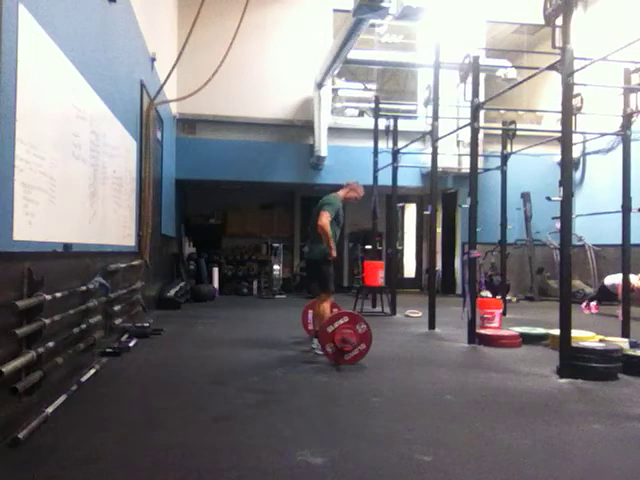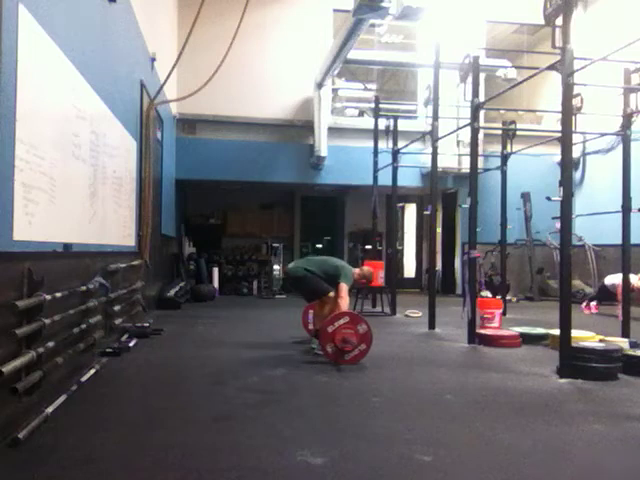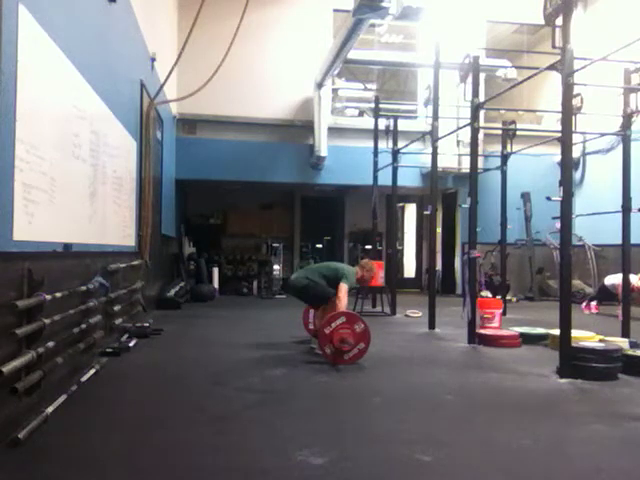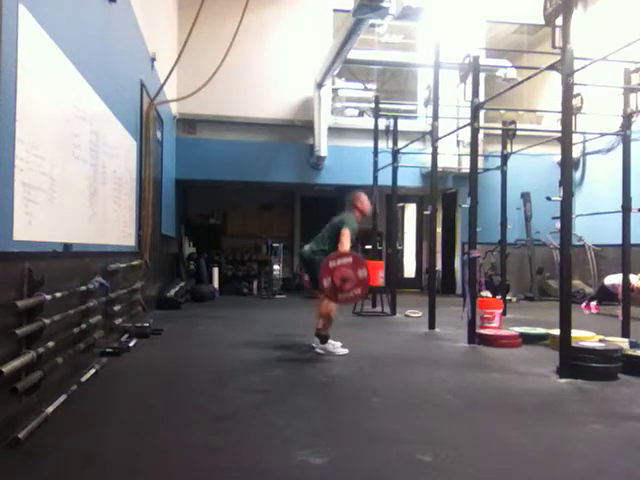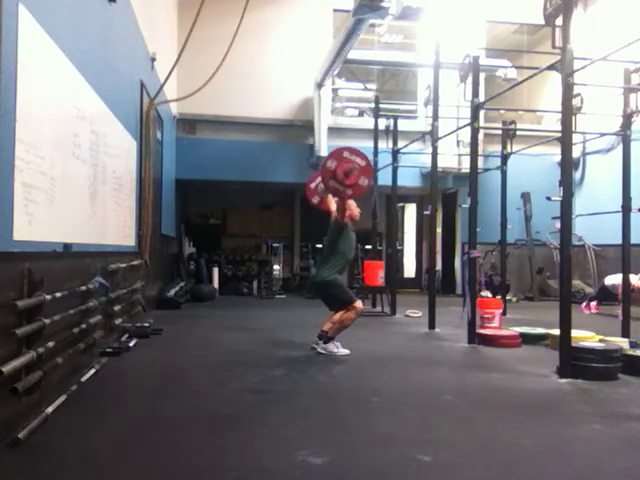
dt=1s
person 1, frame 1
left shoulder: (331, 201)
right shoulder: (334, 201)
right elbow: (322, 223)
right wrist: (331, 247)
left hip: (313, 255)
right hip: (320, 255)
left knee: (320, 297)
right knee: (326, 297)
left ankle: (317, 338)
person 1, frame 2
left shoulder: (344, 269)
right shoulder: (348, 273)
left elbow: (337, 297)
right elbow: (343, 297)
left hip: (293, 270)
right hip: (298, 272)
left knee: (324, 299)
right knee: (330, 298)
left ankle: (317, 338)
person 1, frame 3
left shoulder: (347, 271)
right shoulder: (350, 275)
left elbow: (339, 296)
right elbow: (341, 297)
left hip: (297, 280)
right hip: (301, 281)
left knee: (328, 300)
right knee: (333, 301)
person 1, frame 4
left shoulder: (348, 219)
right shoulder: (350, 220)
right elbow: (344, 245)
left hip: (312, 254)
right hip: (315, 256)
left knee: (325, 295)
left ankle: (321, 337)
right ankle: (323, 342)
person 1, frame 5
left shoulder: (340, 224)
right shoulder: (342, 225)
left elbow: (333, 208)
right elbow: (341, 208)
left wrist: (329, 193)
left hip: (325, 278)
right hip: (326, 279)
left knee: (346, 308)
right knee: (356, 307)
left ankle: (322, 338)
right ankle: (326, 342)
